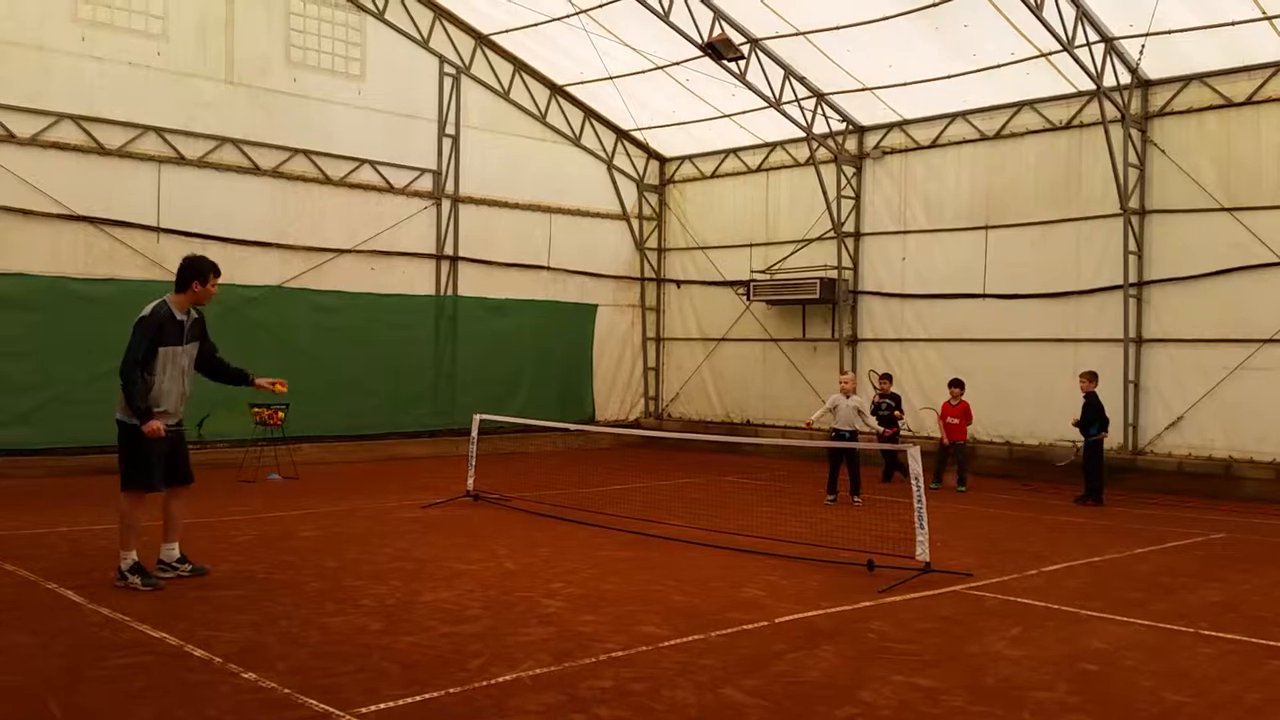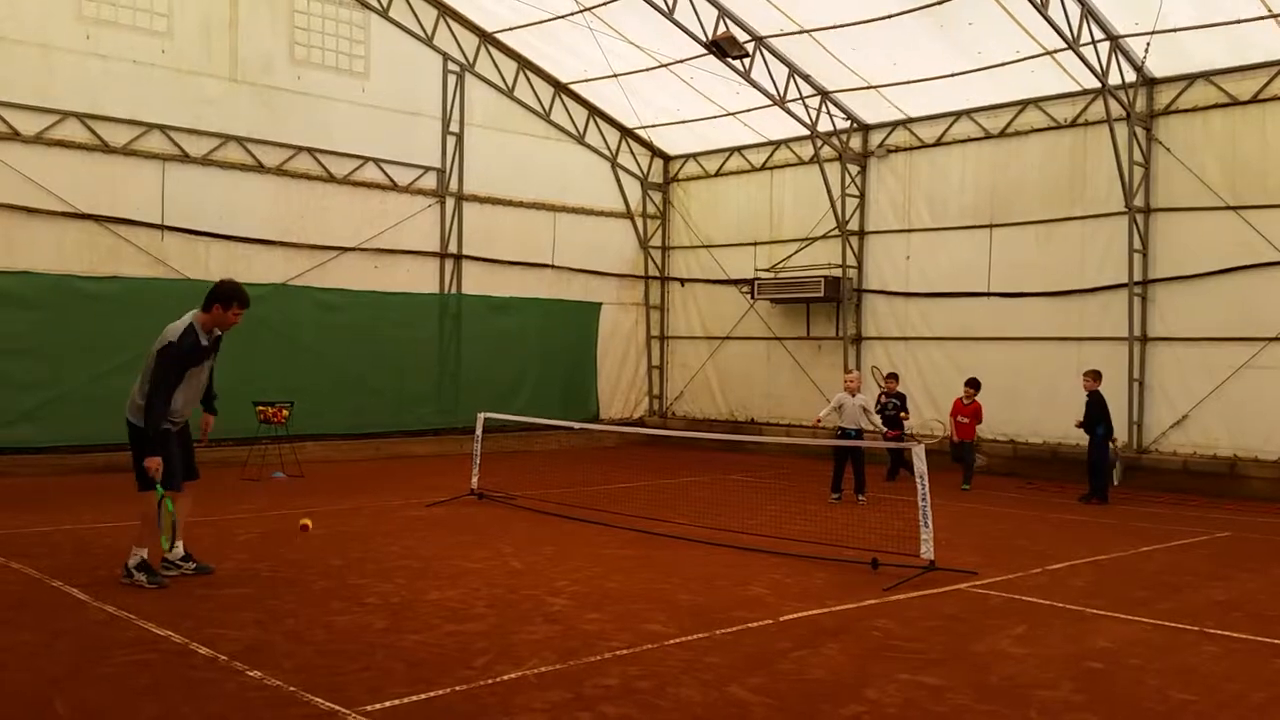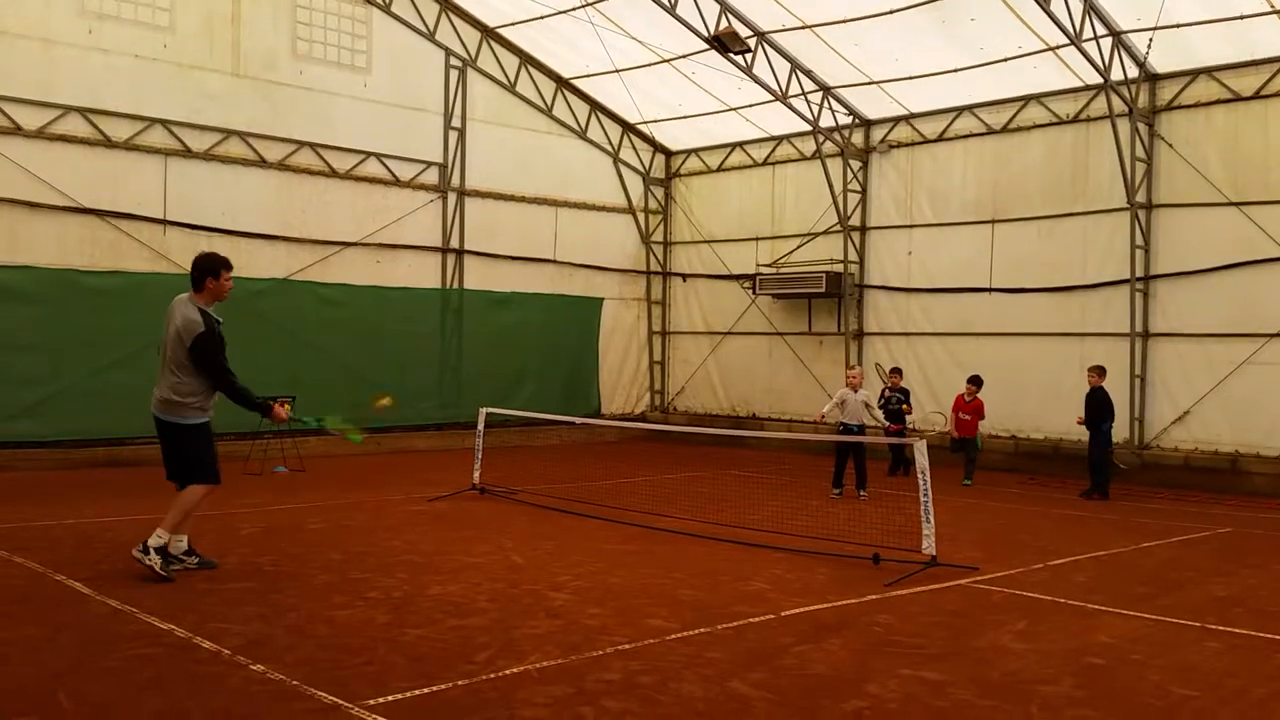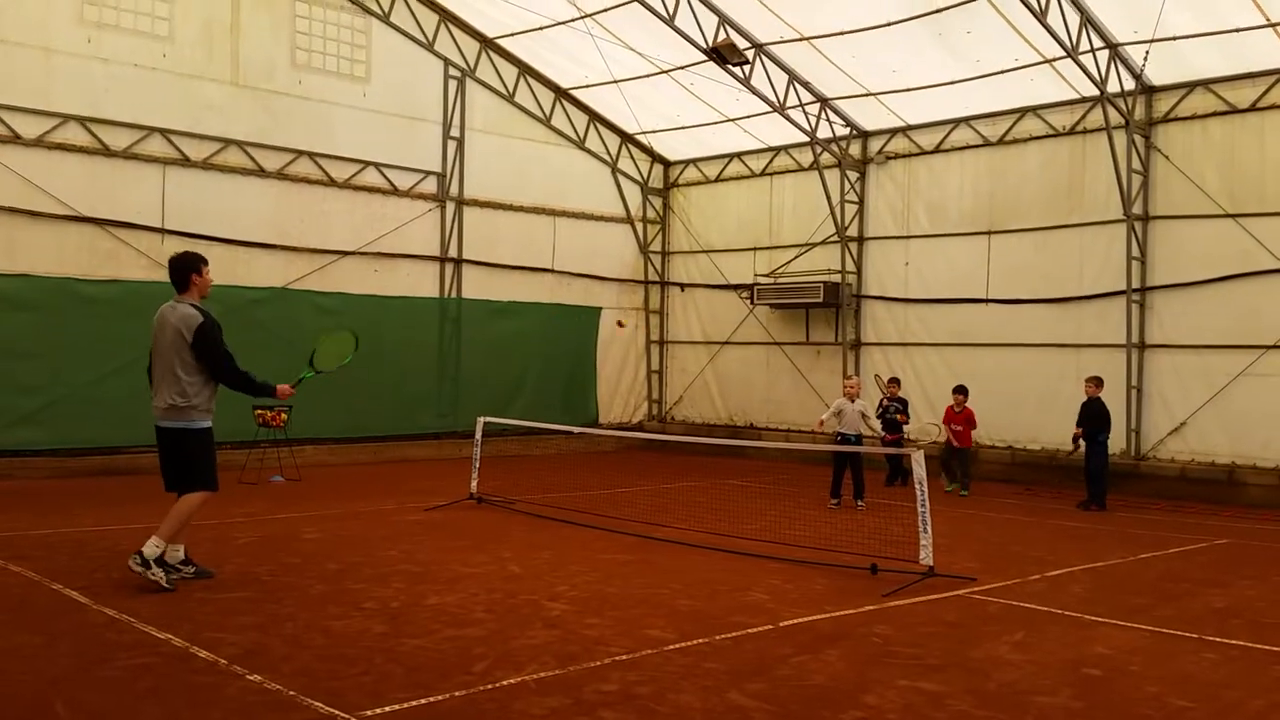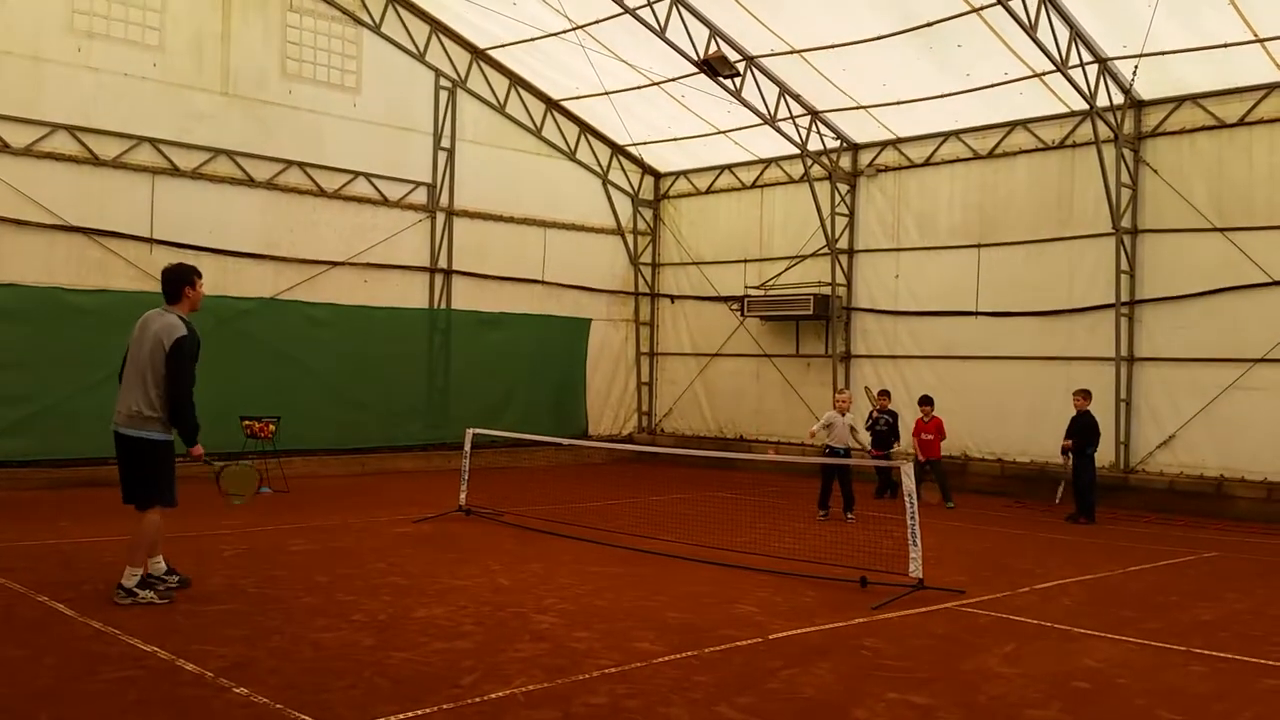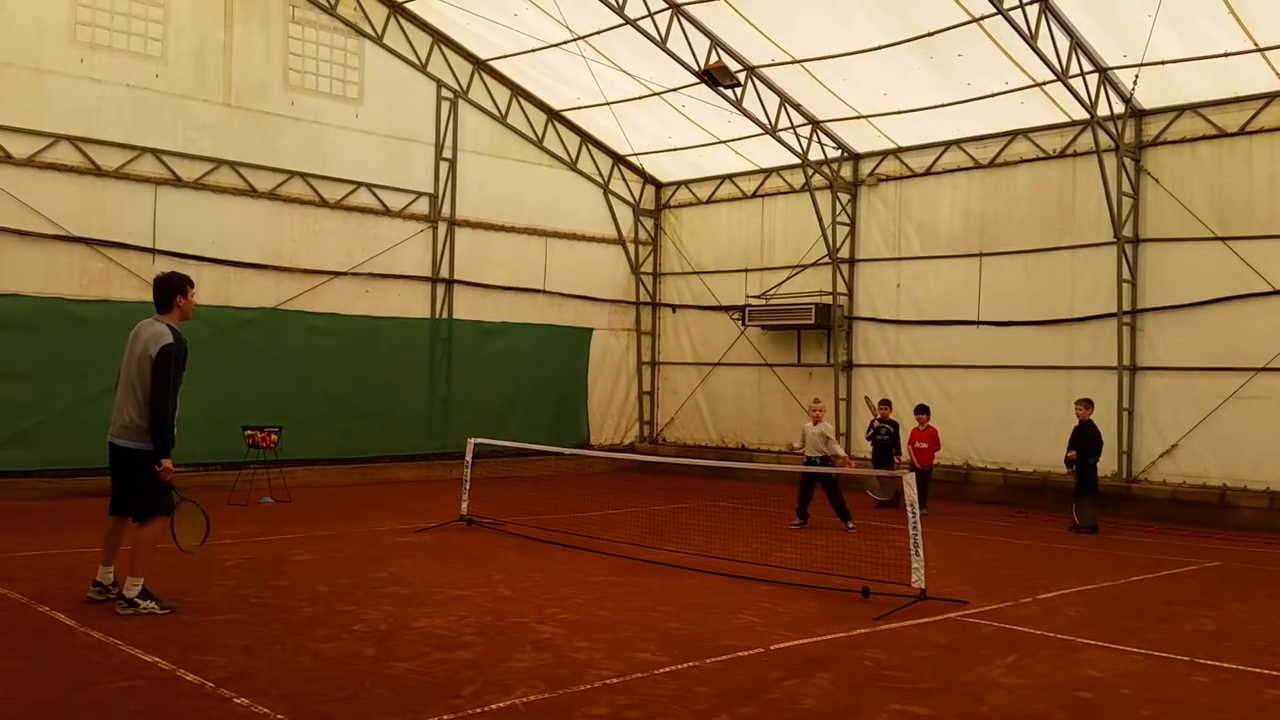
dt=0.4s
person 1, frame 1
left shoulder: (195, 319)
right shoulder: (153, 319)
left elbow: (209, 364)
right elbow: (129, 370)
left wrist: (251, 380)
right wrist: (147, 416)
left hip: (171, 420)
right hip: (141, 422)
left knee: (180, 485)
right knee: (137, 490)
left ankle: (171, 557)
right ankle: (127, 565)
person 1, frame 2
left shoulder: (212, 331)
right shoulder: (180, 342)
right elbow: (157, 397)
left wrist: (209, 408)
right wrist: (153, 450)
left hip: (174, 418)
right hip: (150, 420)
left knee: (183, 483)
right knee: (161, 488)
left ankle: (174, 556)
right ankle: (136, 564)
person 1, frame 3
left shoulder: (180, 304)
right shoulder: (204, 329)
right elbow: (225, 382)
right wrist: (268, 409)
left hip: (167, 408)
right hip: (186, 414)
left knee: (190, 481)
right knee: (202, 483)
left ankle: (178, 549)
right ankle: (152, 546)
person 1, frame 4
left shoulder: (163, 314)
right shoulder: (201, 321)
left elbow: (153, 368)
right elbow: (228, 372)
right wrist: (271, 390)
left hip: (166, 418)
right hip: (190, 421)
left knee: (187, 490)
right knee: (199, 491)
left ankle: (175, 558)
right ankle: (148, 555)
person 1, frame 5
left shoulder: (147, 320)
right shoulder: (184, 334)
left elbow: (125, 373)
right elbow: (181, 394)
right wrist: (193, 440)
left hip: (125, 425)
right hip: (151, 432)
left knee: (148, 503)
right knee: (153, 505)
left ankle: (157, 569)
right ankle: (131, 584)
person 1, frame 6
left shoulder: (141, 329)
right shoulder: (171, 342)
right elbow: (163, 403)
right wrist: (164, 453)
left hip: (120, 436)
right hip: (143, 442)
left knee: (121, 512)
right knee: (153, 516)
left ankle: (103, 581)
right ankle: (132, 594)
